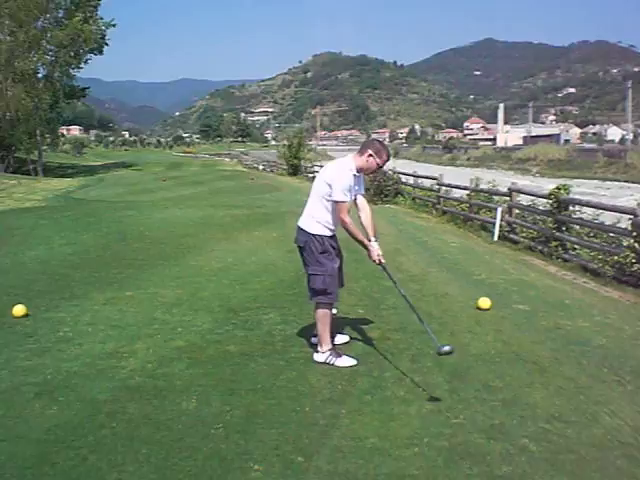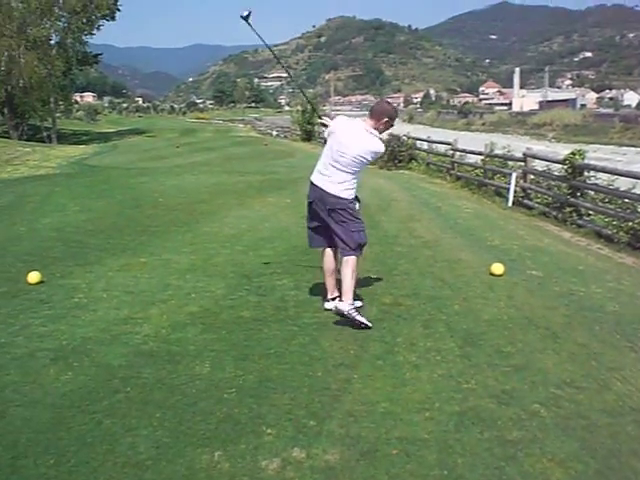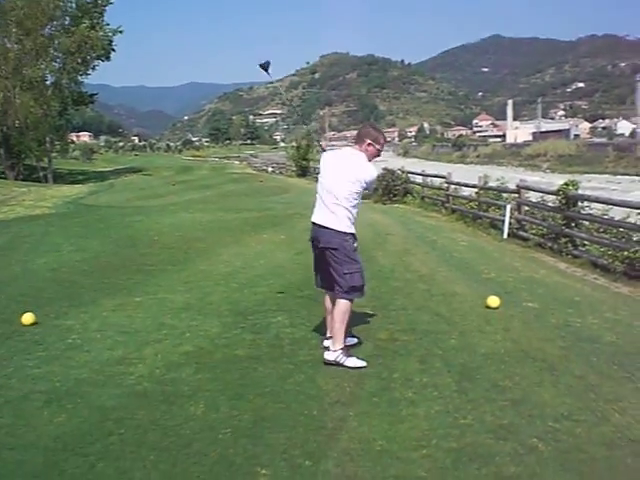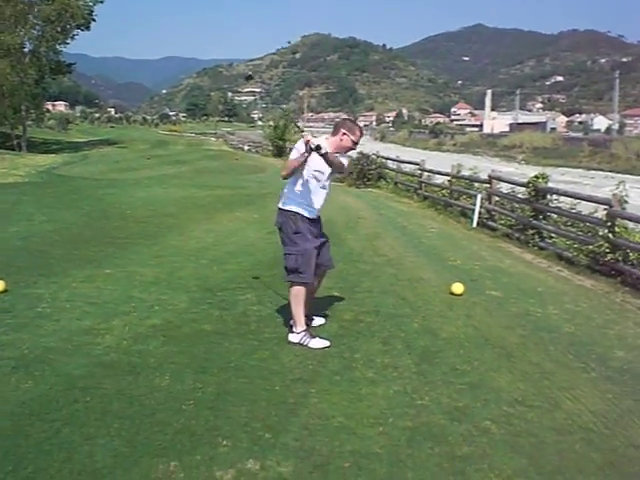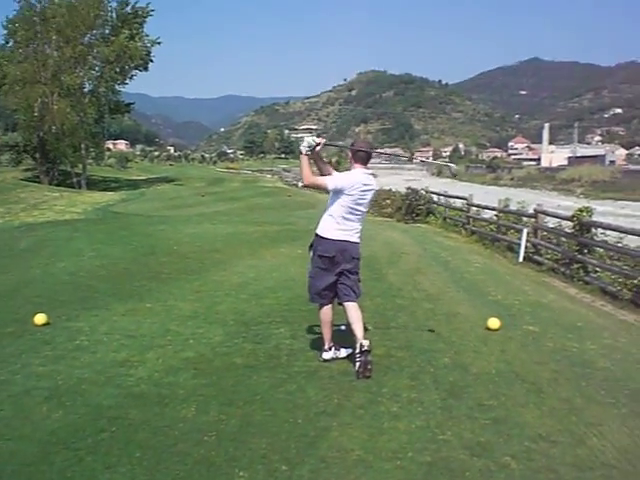
dt=1s
person 1, frame 1
left shoulder: (358, 176)
right shoulder: (340, 171)
left elbow: (363, 208)
right elbow: (343, 218)
left wrist: (373, 242)
right wrist: (368, 246)
left hip: (325, 235)
right hip: (315, 235)
left knee: (331, 287)
right knee: (325, 291)
left ankle: (322, 333)
right ankle: (324, 350)
person 1, frame 2
left shoulder: (344, 125)
right shoulder: (378, 147)
left elbow: (330, 127)
left wrist: (330, 122)
left hip: (317, 189)
right hip: (341, 200)
left knee: (328, 245)
right knee: (350, 250)
left ankle: (332, 297)
right ankle: (347, 303)
person 1, frame 3
left shoulder: (328, 156)
right shoulder: (369, 171)
left hip: (319, 228)
right hip: (338, 234)
left knee: (331, 286)
right knee: (348, 289)
left ankle: (332, 335)
right ankle: (336, 349)
person 1, frame 4
left shoulder: (341, 159)
right shoulder: (305, 145)
left elbow: (336, 166)
right elbow: (285, 173)
left wrist: (323, 151)
right wrist: (307, 152)
left hip: (311, 218)
right hip: (293, 215)
left knee: (320, 268)
right knee: (301, 272)
left ankle: (301, 315)
right ankle: (298, 331)
person 1, frame 5
left shoulder: (349, 179)
right shoulder: (370, 182)
left elbow: (309, 181)
right elbow: (334, 177)
left wrist: (305, 155)
right wrist: (317, 156)
left hip: (327, 243)
right hip: (351, 246)
left knee: (325, 299)
right knee: (350, 298)
left ankle: (329, 348)
right ankle: (361, 344)
